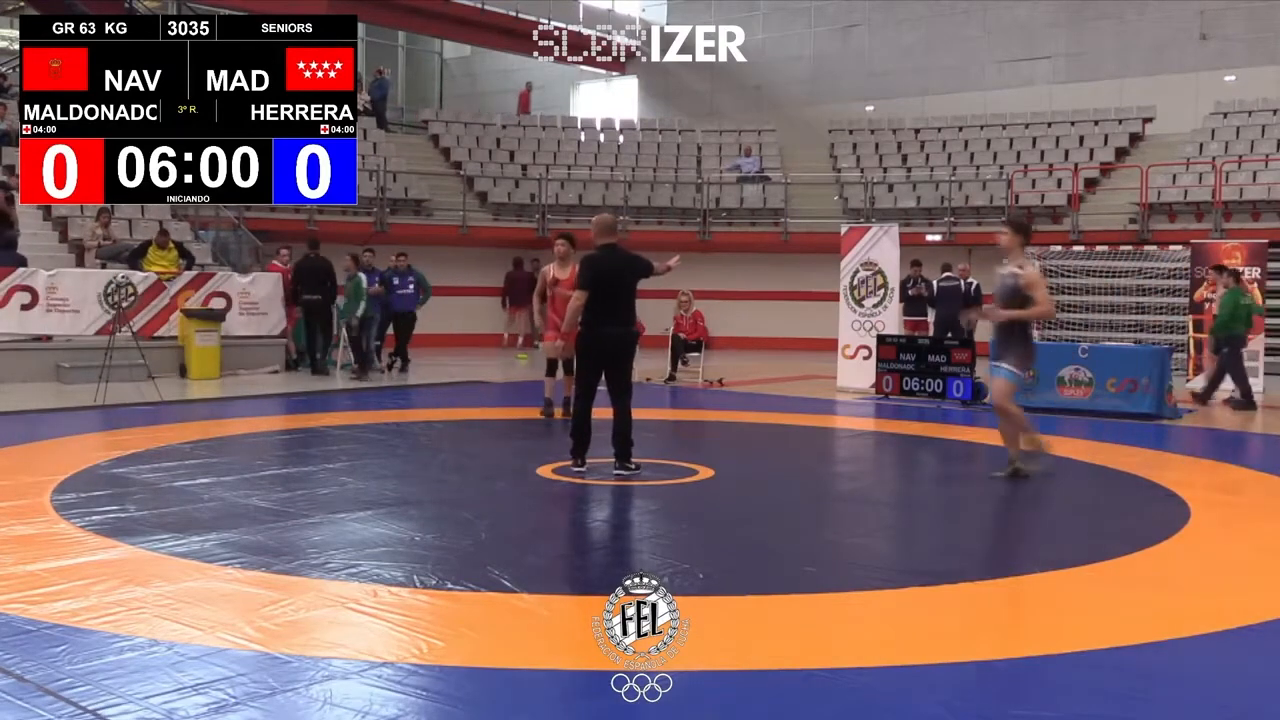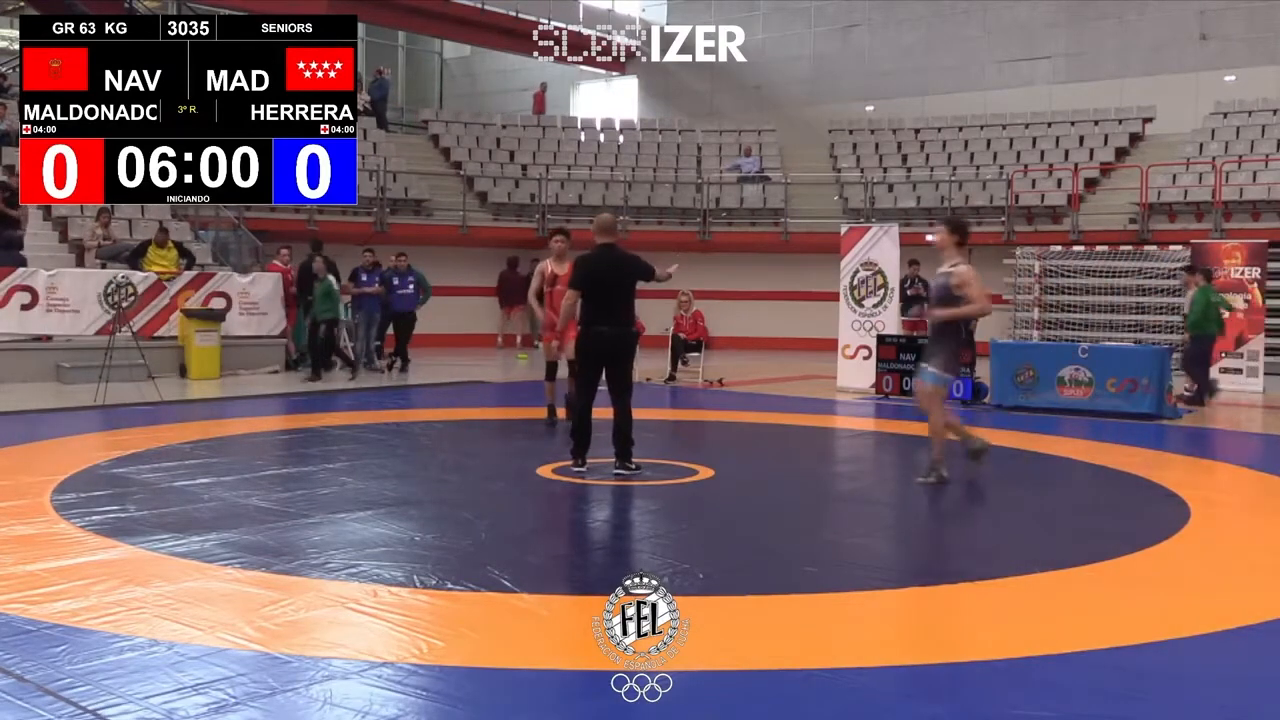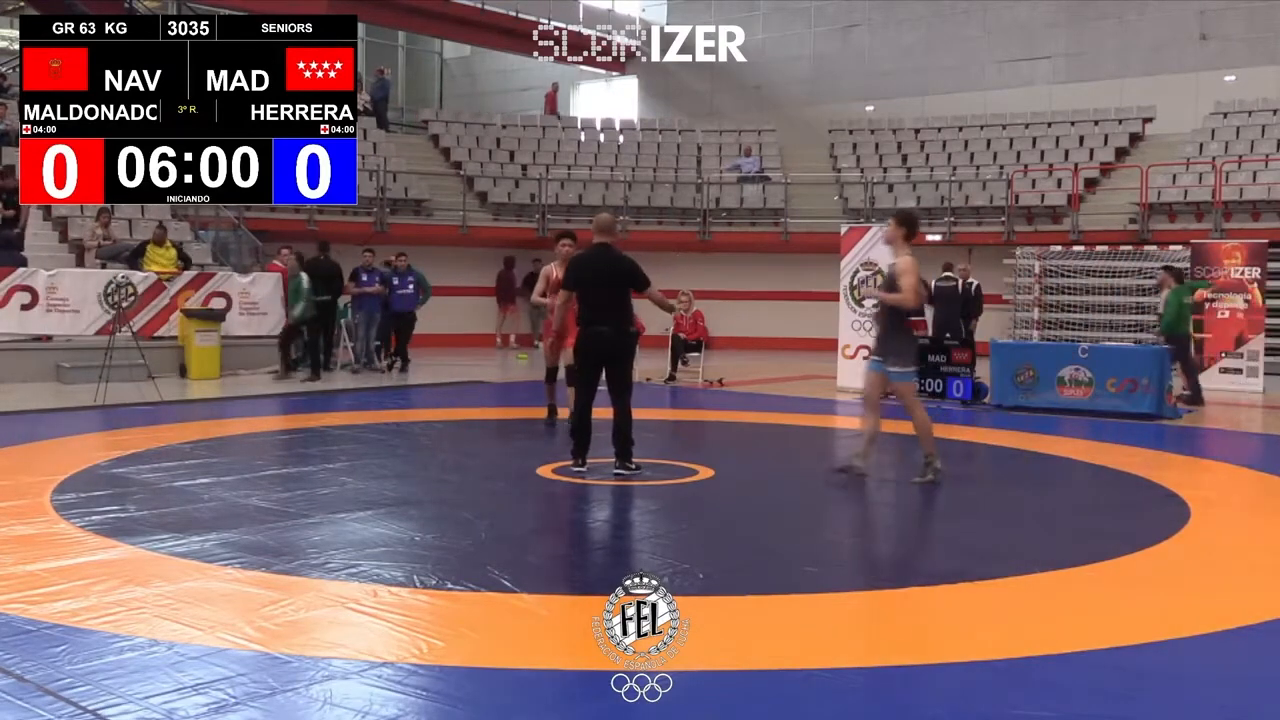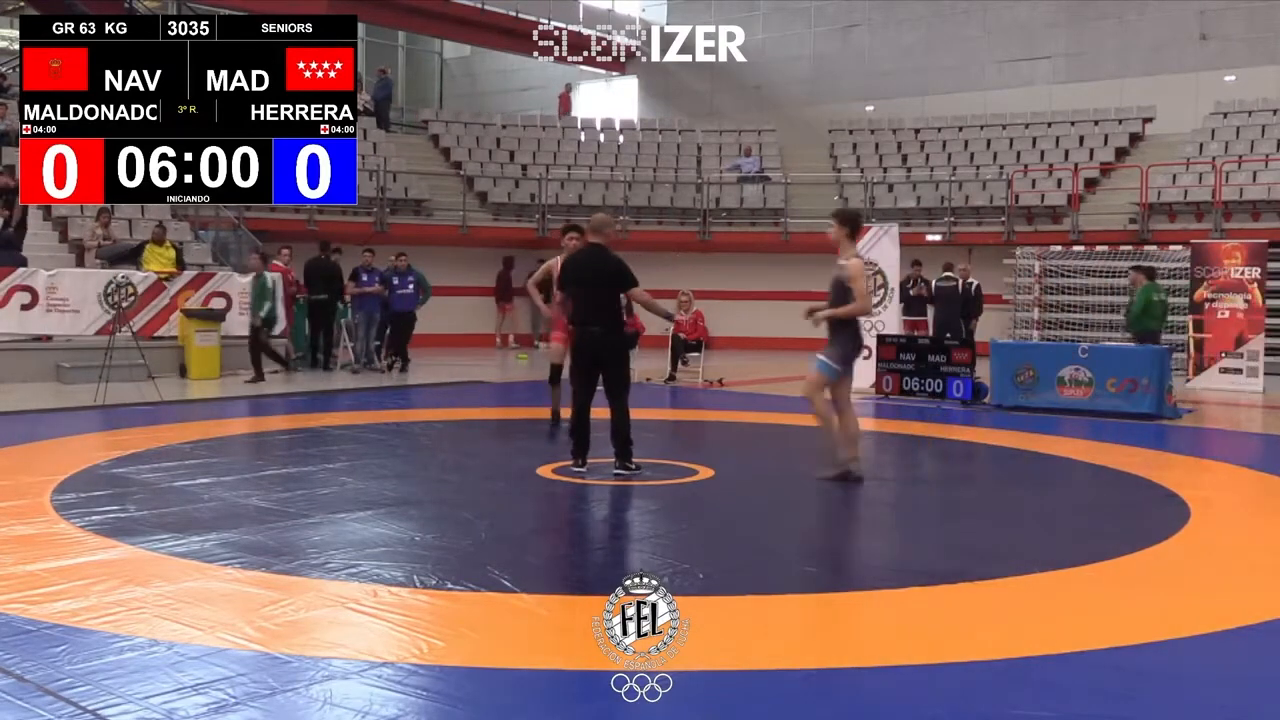
dt=0.3s
person 1, frame 1
left shoulder: (1029, 273)
right shoulder: (1002, 271)
left elbow: (1048, 311)
left wrist: (1011, 315)
right wrist: (988, 312)
left hip: (1019, 347)
right hip: (1000, 345)
left knee: (1000, 400)
right knee: (1000, 404)
left ankle: (1034, 442)
right ankle: (1016, 462)
person 1, frame 2
left shoulder: (963, 272)
right shoulder: (941, 271)
left elbow: (985, 307)
left wrist: (947, 314)
right wrist: (930, 315)
left hip: (949, 347)
right hip: (934, 345)
left knee: (931, 405)
right knee: (927, 402)
left ankle: (937, 467)
right ankle: (973, 443)
person 1, frame 3
left shoulder: (905, 263)
right shoulder: (898, 263)
left elbow: (909, 301)
right elbow: (920, 296)
left wrist: (876, 294)
left hip: (899, 342)
right hip: (884, 340)
left knee: (910, 403)
right knee: (869, 399)
left ankle: (932, 462)
right ankle: (861, 460)
person 1, frame 4
left shoulder: (854, 265)
right shoulder: (844, 263)
left elbow: (864, 305)
left wrist: (828, 313)
right wrist: (822, 308)
left hip: (845, 341)
right hip: (841, 340)
left knee: (812, 391)
right knee: (841, 403)
left ankle: (842, 453)
right ankle: (852, 464)
person 2, frame 1
left shoulder: (591, 262)
right shoulder: (632, 261)
left elbow: (579, 300)
right elbow: (655, 268)
left wrist: (564, 334)
right wrist: (669, 266)
left hip: (593, 336)
right hip: (623, 337)
left knee: (583, 398)
right knee: (621, 399)
left ankle: (578, 458)
right ankle: (623, 460)
person 2, frame 2
left shoulder: (584, 262)
right shoulder: (631, 261)
left elbow: (571, 300)
right elbow: (656, 276)
left wrist: (558, 334)
right wrist: (669, 273)
left hip: (591, 336)
right hip: (622, 336)
left knee: (583, 398)
right knee: (621, 399)
left ankle: (578, 457)
right ankle: (623, 459)
person 2, frame 3
left shoulder: (578, 262)
right shoulder: (625, 263)
left elbow: (563, 301)
right elbow: (653, 295)
left wrist: (557, 332)
right wrist: (671, 308)
left hip: (589, 336)
right hip: (620, 337)
left knee: (583, 399)
right knee: (621, 400)
left ankle: (579, 458)
right ankle: (623, 459)
person 2, frame 4
left shoulder: (570, 262)
right shoulder: (613, 263)
left elbow: (563, 300)
right elbow: (640, 297)
left wrist: (574, 321)
right wrist: (670, 316)
left hip: (582, 336)
right hip: (611, 336)
left knee: (581, 398)
right knee: (618, 399)
left ankle: (579, 458)
right ankle: (623, 459)
person 3, frame 1
left shoulder: (578, 271)
right shoulder: (547, 271)
right elbow: (537, 294)
left wrist: (570, 294)
right wrist: (537, 315)
right hip: (551, 322)
left knee: (568, 362)
right knee: (551, 362)
left ankle: (567, 402)
right ankle: (548, 404)
person 3, frame 2
left shoulder: (576, 267)
right shoulder: (543, 267)
right elbow: (531, 295)
right wrist: (538, 312)
left hip: (569, 321)
right hip: (550, 321)
left knee: (572, 362)
right knee: (551, 366)
left ankle: (570, 397)
right ankle: (551, 410)
person 3, frame 3
right shoulder: (548, 271)
right elbow: (534, 298)
right wrist: (546, 302)
left hip: (572, 326)
right hip: (552, 326)
left knee: (571, 370)
right knee: (551, 370)
right ankle: (551, 409)
person 3, frame 4
right shoulder: (553, 265)
right elbow: (530, 284)
right wrist: (541, 306)
right hip: (559, 323)
right knee: (555, 368)
right ankle: (555, 413)
